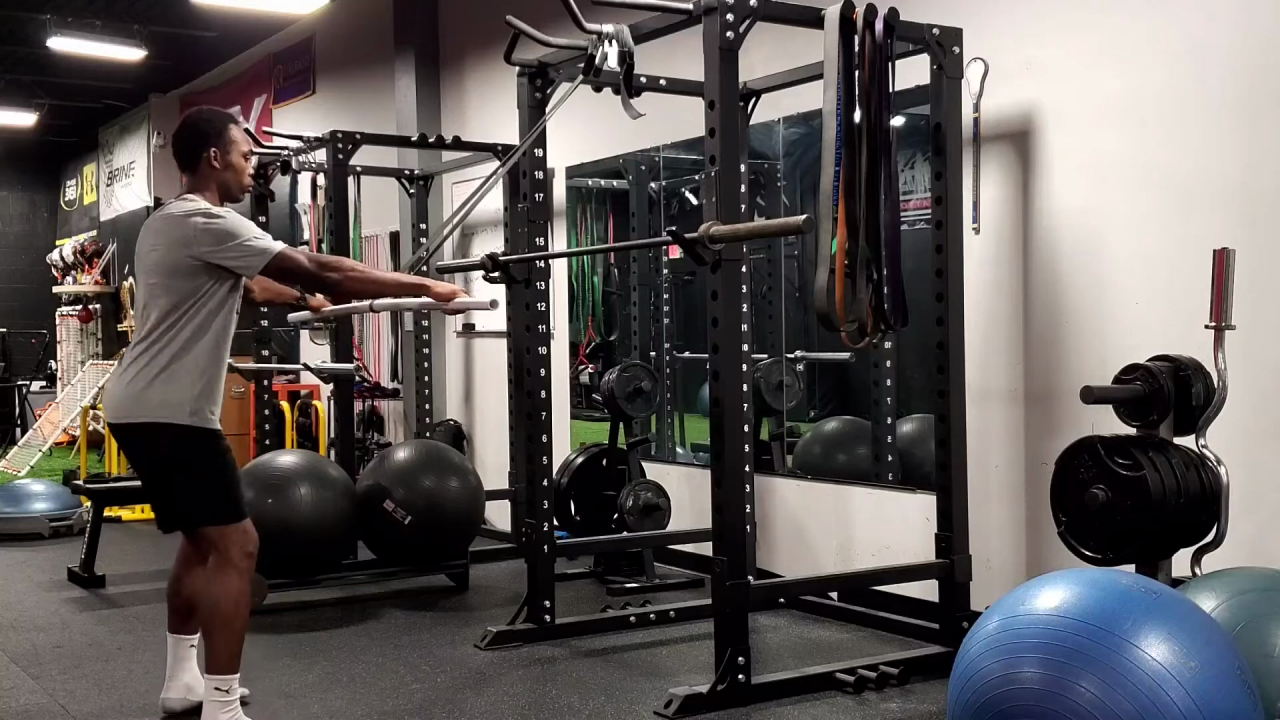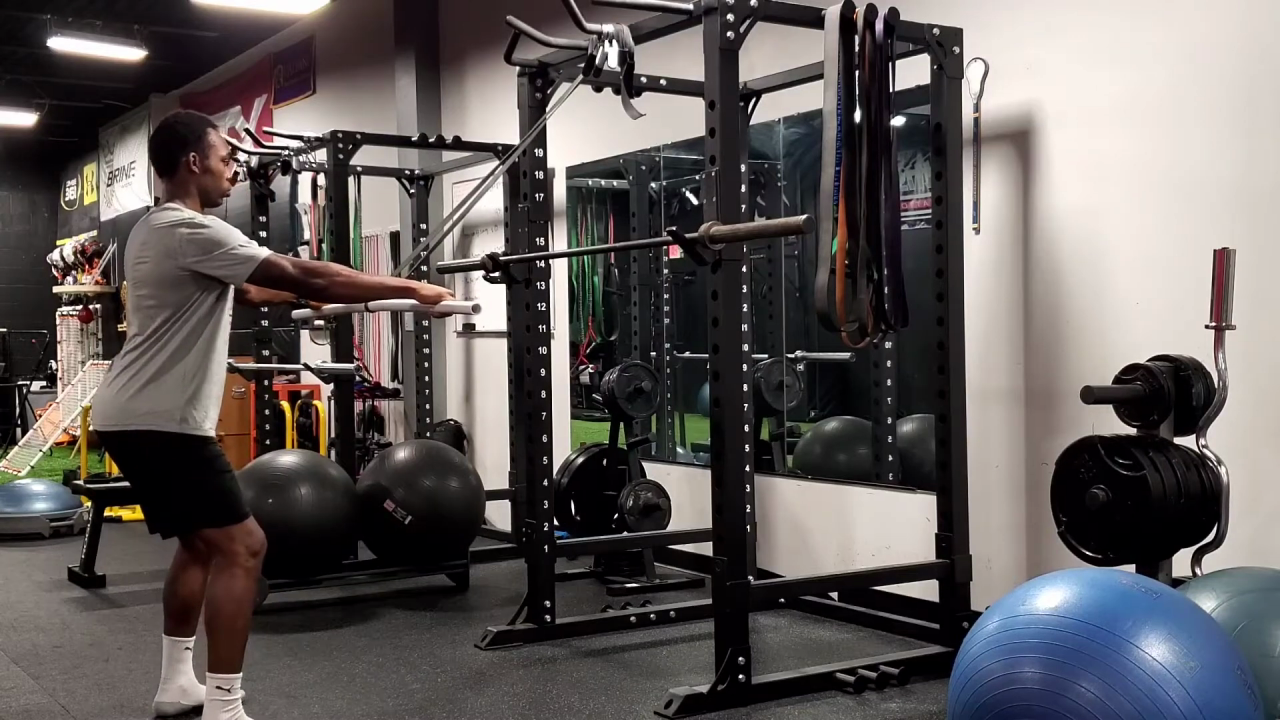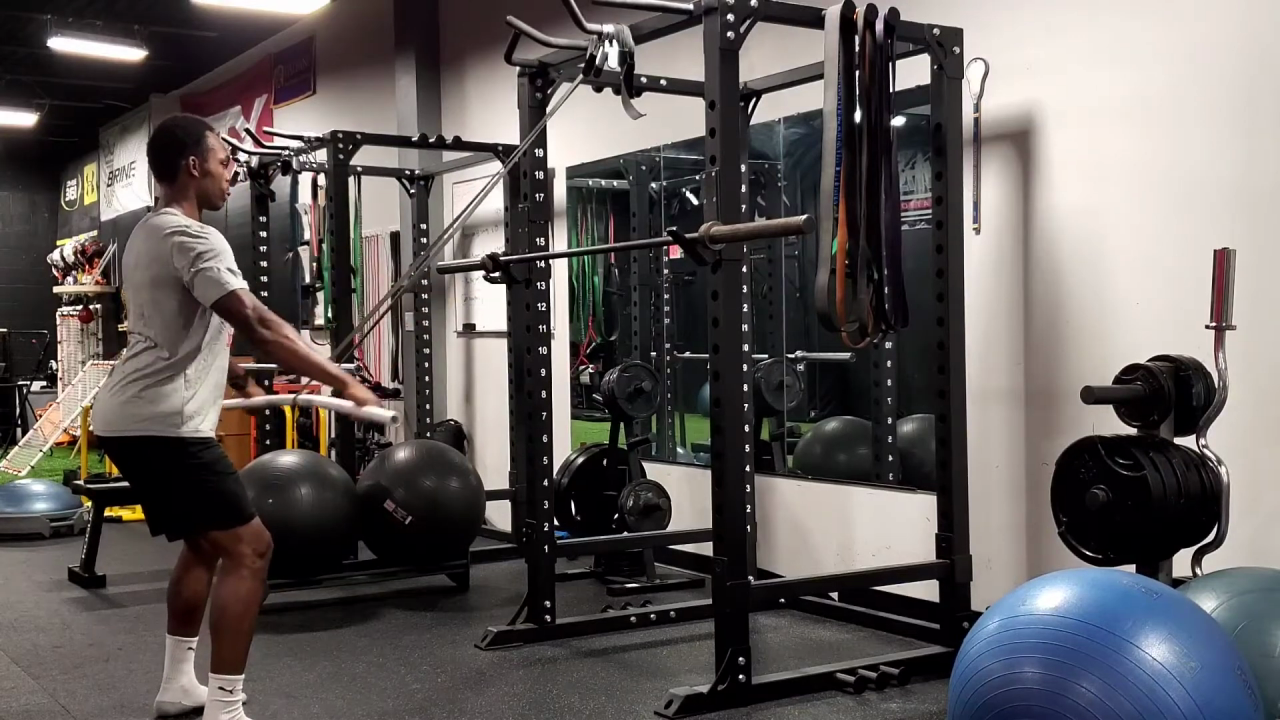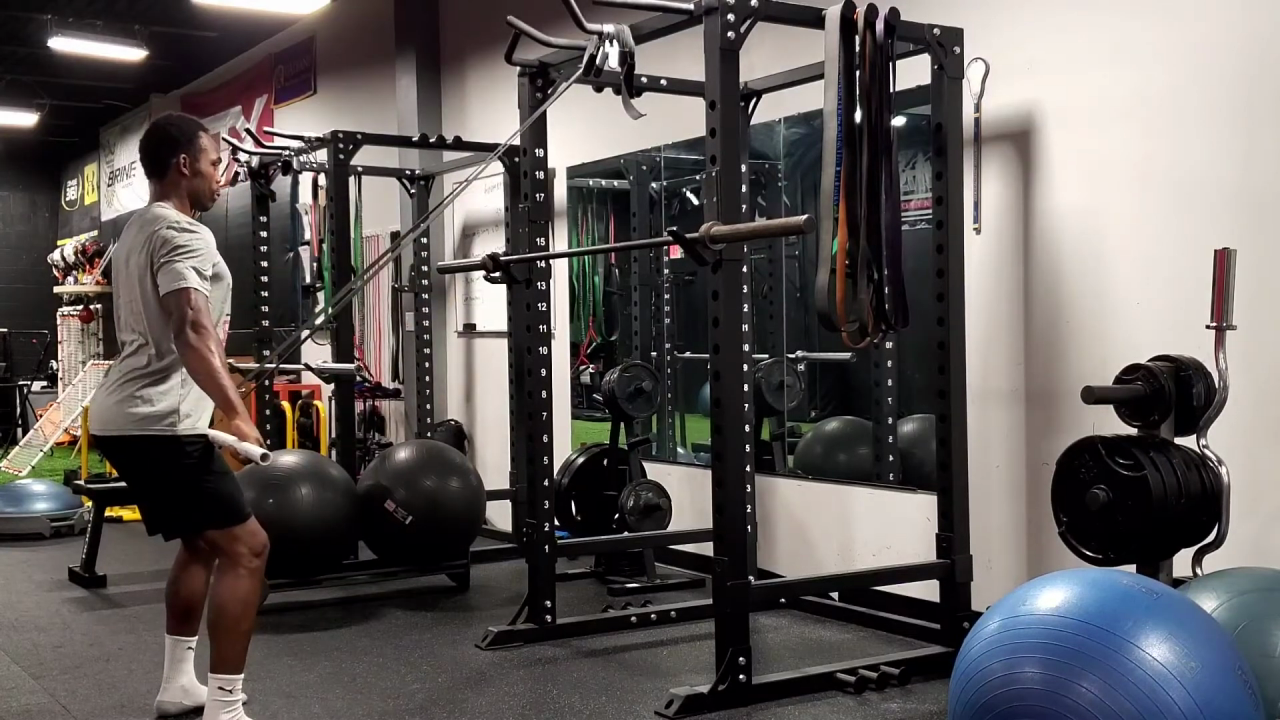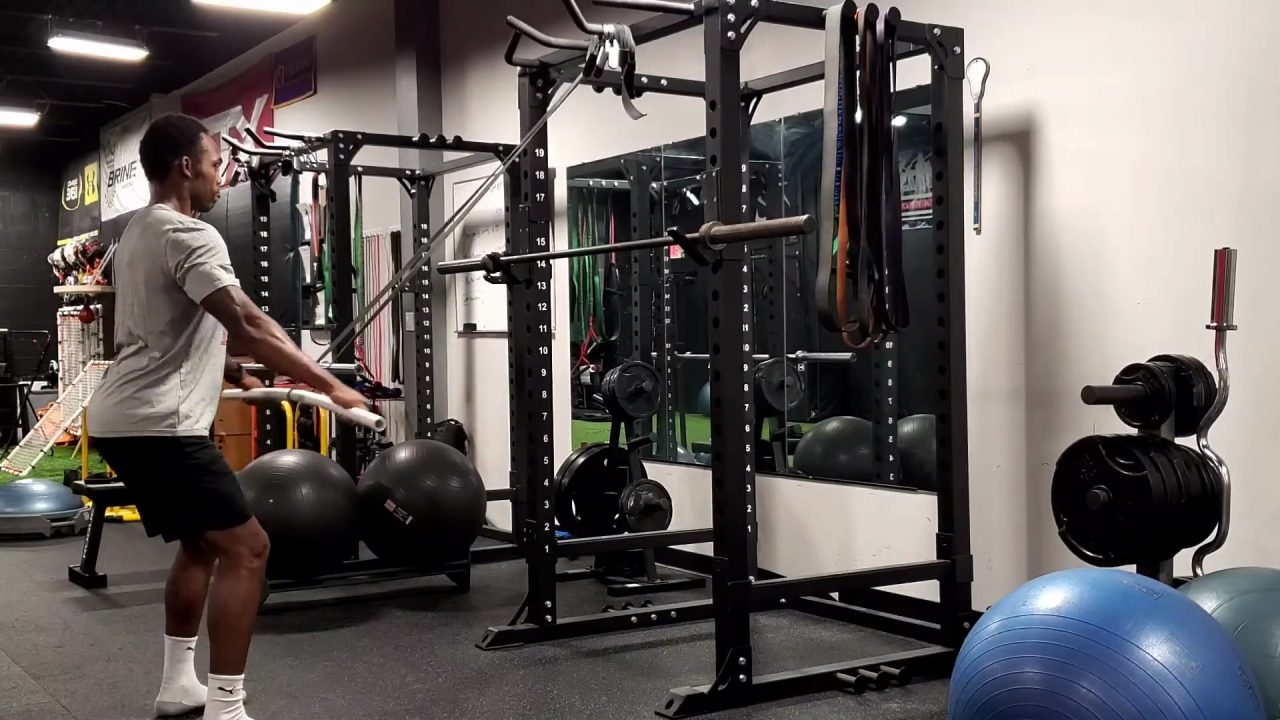
dt=1s
person 1, frame 1
left shoulder: (173, 222)
right shoulder: (205, 223)
left elbow: (243, 286)
right elbow: (318, 270)
left wrist: (302, 299)
right wrist: (424, 287)
left hip: (147, 409)
right hip: (169, 413)
left knee: (202, 539)
right knee: (234, 546)
person 1, frame 2
left shoulder: (160, 229)
right shoulder: (189, 231)
left elbow: (243, 289)
right elbow: (304, 276)
left wrist: (302, 297)
right wrist: (411, 289)
left hip: (136, 416)
right hip: (159, 420)
left knee: (201, 542)
right knee: (240, 547)
person 1, frame 3
left shoulder: (149, 233)
right shoulder: (189, 238)
right elbow: (257, 325)
left wrist: (231, 374)
right wrist: (342, 380)
left hip: (130, 418)
right hip: (161, 424)
left knee: (205, 543)
right knee: (248, 547)
person 1, frame 4
left shoulder: (138, 231)
right shoulder: (181, 233)
right elbow: (192, 330)
right wrist: (235, 413)
left hip: (126, 415)
right hip: (157, 421)
left knee: (202, 542)
right knee: (245, 547)
person 1, frame 5
left shoulder: (138, 233)
right shoulder: (188, 235)
right elbow: (245, 325)
left wrist: (231, 374)
right wrist: (329, 386)
left hip: (124, 418)
right hip: (158, 424)
left knee: (202, 543)
right knee: (246, 548)
